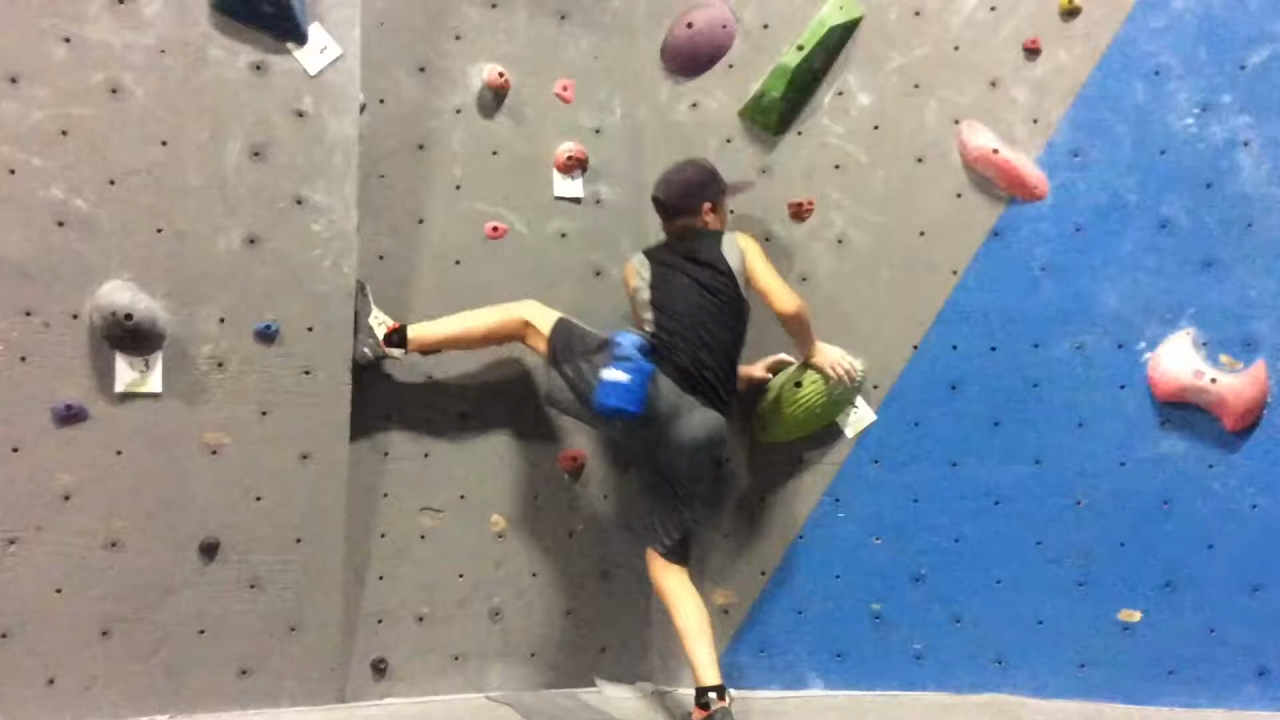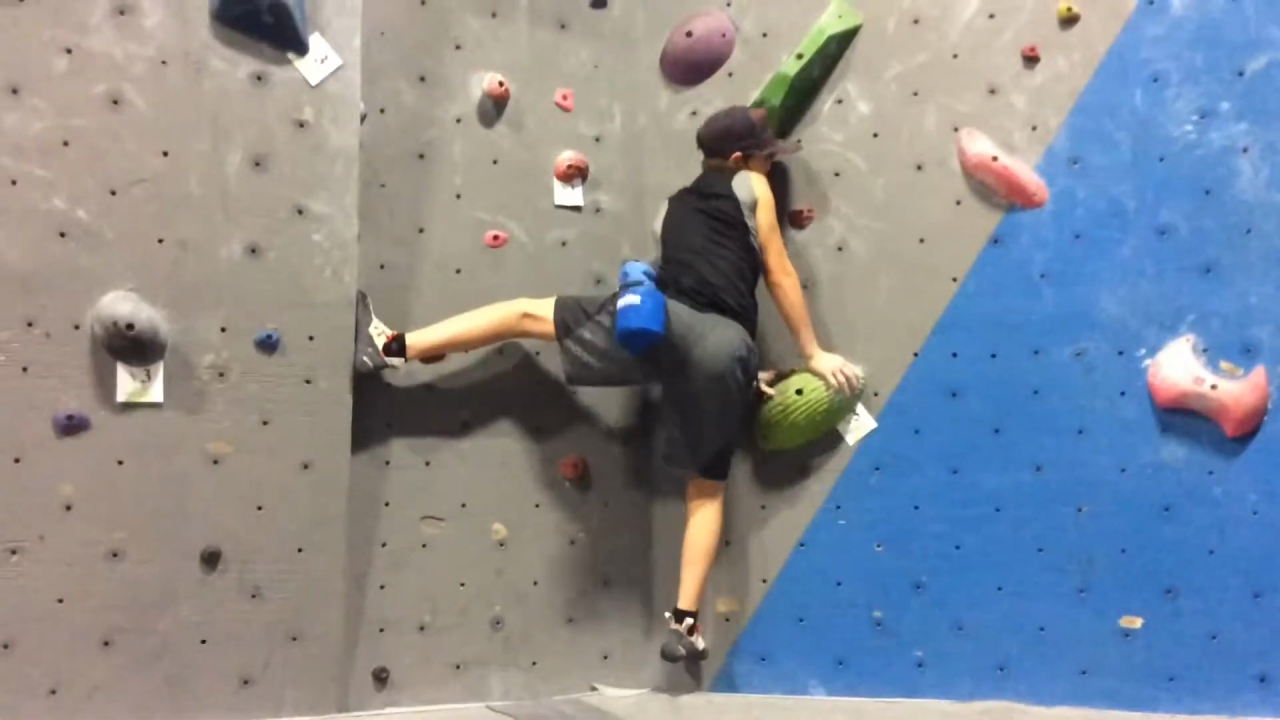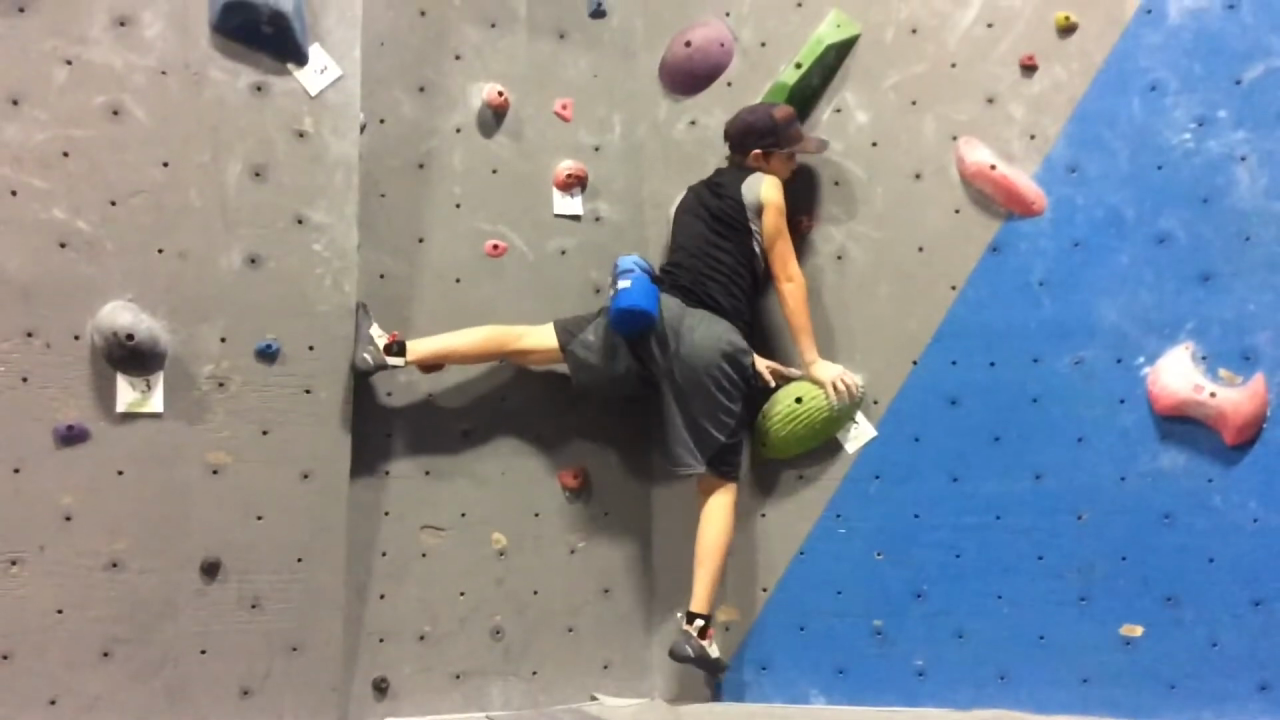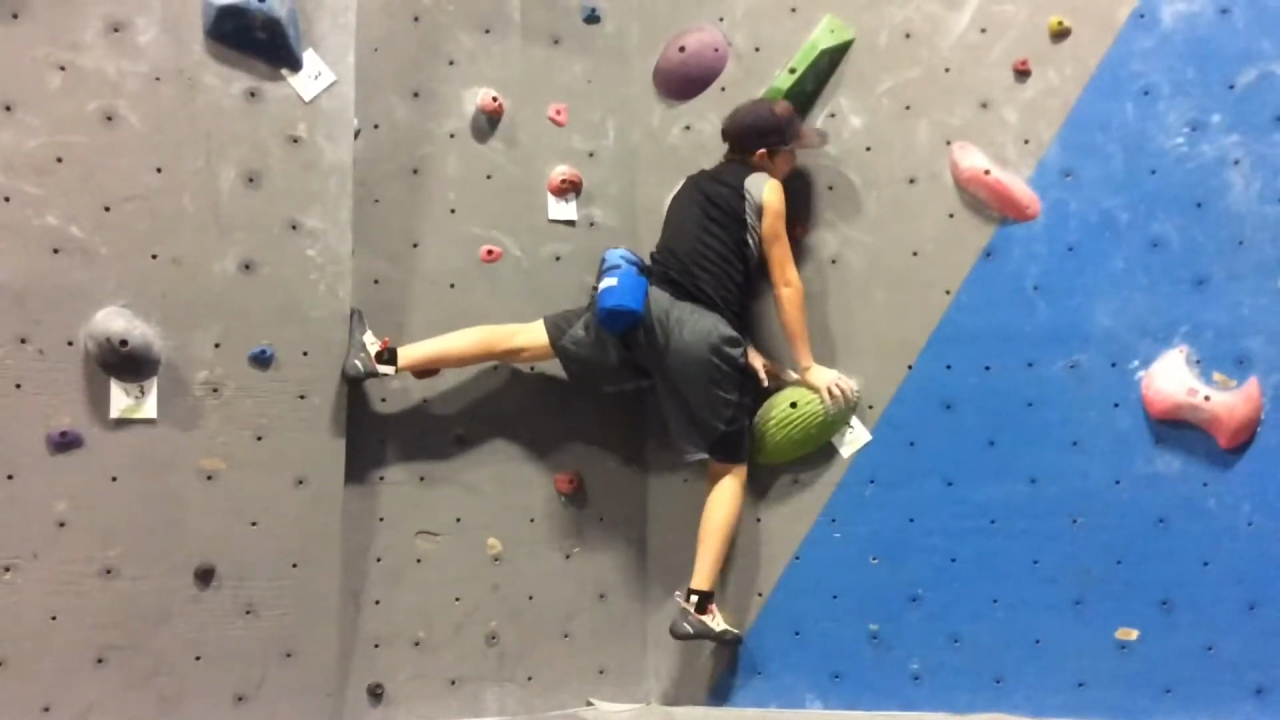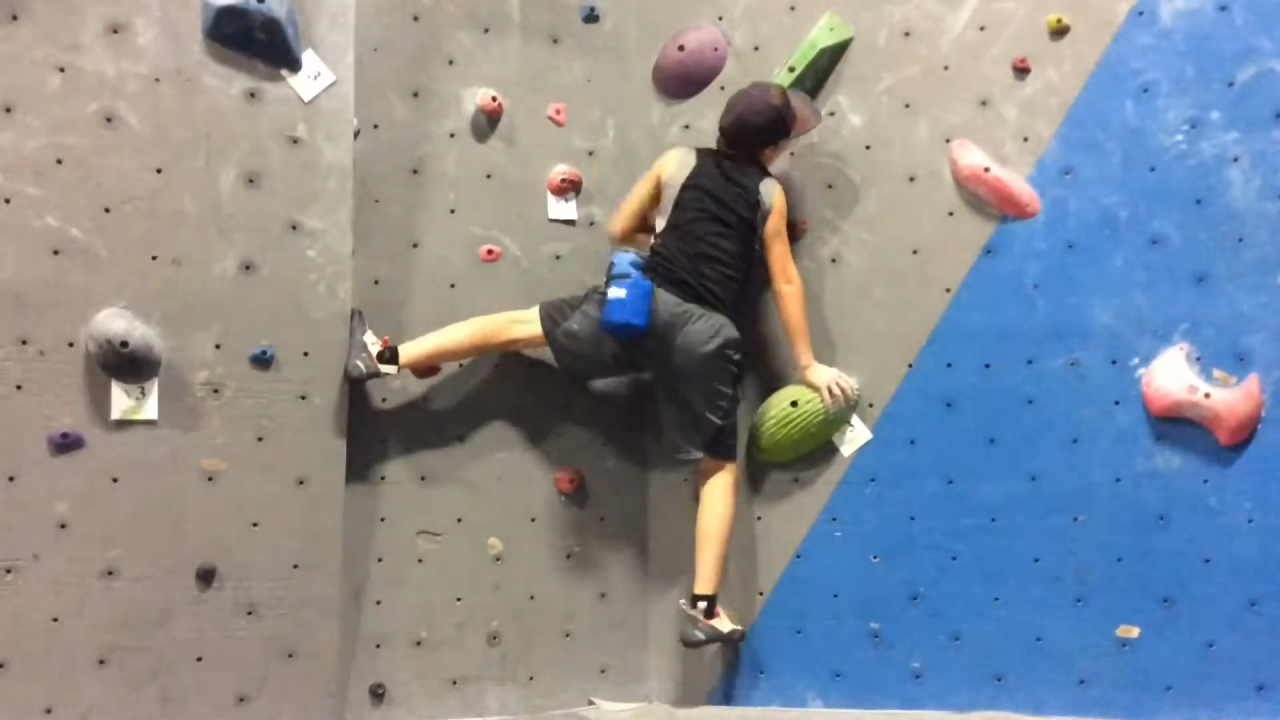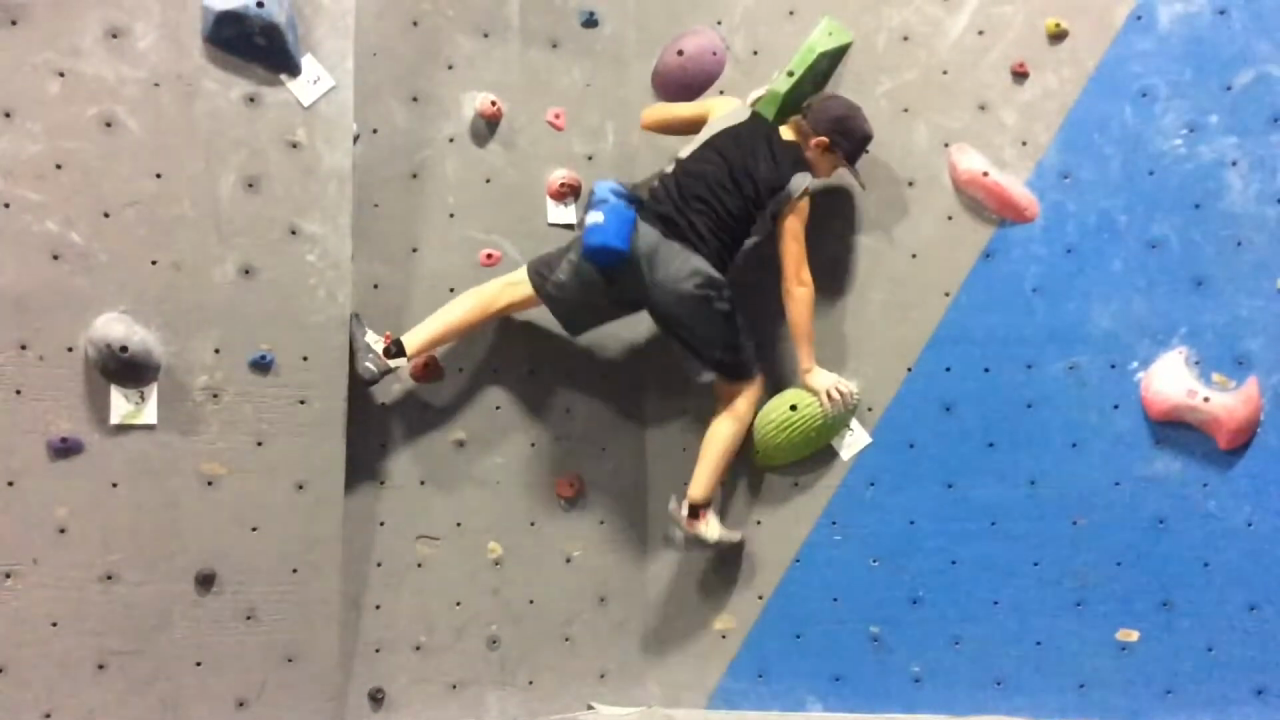
dt=0.7s
person 1, frame 1
left shoulder: (640, 266)
right shoulder: (737, 247)
right elbow: (790, 307)
left wrist: (737, 373)
right wrist: (814, 351)
left hip: (642, 387)
right hip: (698, 429)
left knee: (529, 317)
right knee: (668, 562)
left ankle: (390, 336)
person 1, frame 2
left shoulder: (673, 204)
right shoulder: (752, 187)
right elbow: (780, 275)
left wrist: (742, 370)
right wrist: (814, 353)
left hip: (658, 316)
right hip: (722, 347)
left knee: (525, 313)
right knee: (707, 489)
left ankle: (390, 346)
right ankle: (684, 625)
person 1, frame 3
left shoulder: (696, 194)
right shoulder: (765, 189)
right elbow: (788, 279)
left wrist: (743, 354)
right wrist: (812, 360)
left hip: (657, 311)
right hip: (710, 343)
left knee: (524, 342)
right knee: (719, 486)
left ankle: (390, 349)
right ankle: (696, 627)
person 1, frame 4
left shoulder: (693, 184)
right shoulder: (766, 189)
right elbow: (785, 284)
left wrist: (744, 350)
right wrist: (807, 366)
left hip: (646, 304)
right hip: (704, 337)
left knee: (518, 339)
right knee: (730, 472)
left ankle: (382, 356)
right ankle: (698, 605)
person 1, frame 5
left shoulder: (680, 162)
right shoulder: (770, 193)
left elbow: (619, 230)
right elbow: (785, 282)
right wrist: (807, 364)
left hip: (644, 301)
right hip: (706, 335)
left knee: (516, 326)
right knee: (719, 470)
left ankle: (384, 356)
right ankle: (704, 608)
person 1, frame 6
left shoulder: (733, 110)
right shoulder: (798, 183)
left elbow: (650, 118)
right elbow: (796, 283)
right wrist: (808, 368)
left hip: (632, 234)
right hip: (688, 276)
left knee: (512, 288)
right knee: (745, 388)
left ankle: (390, 350)
right ankle: (697, 506)
